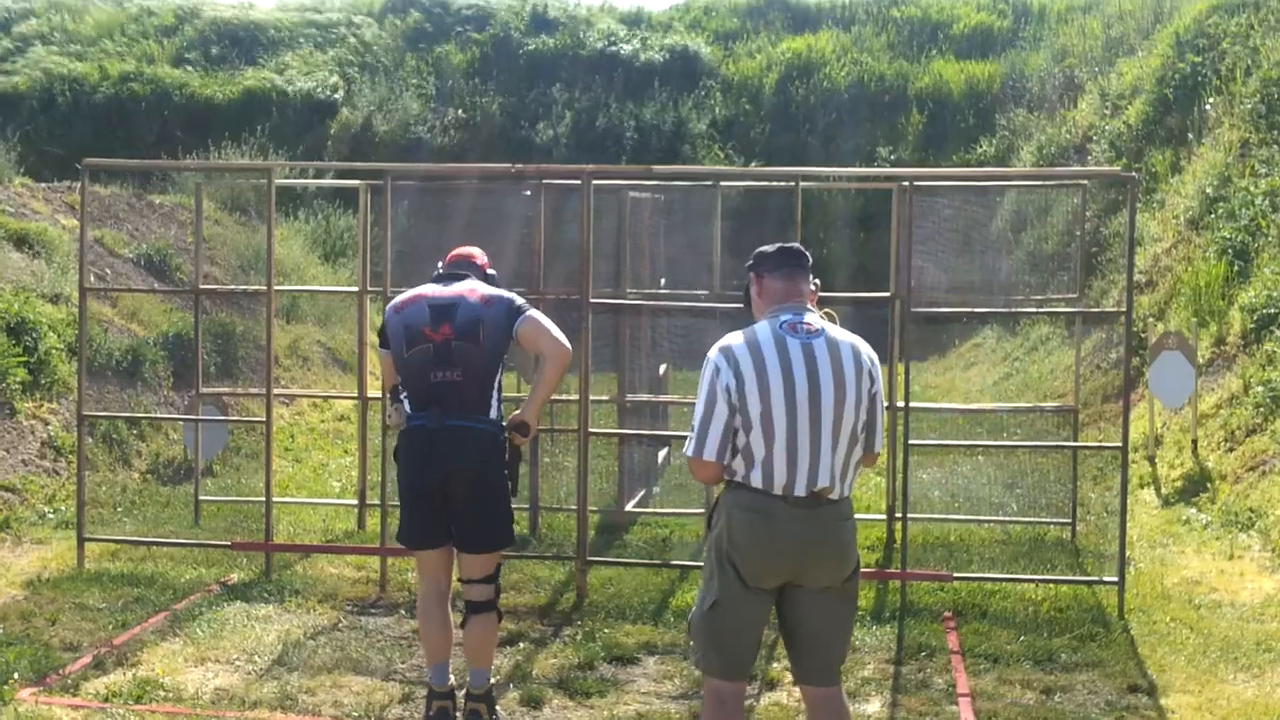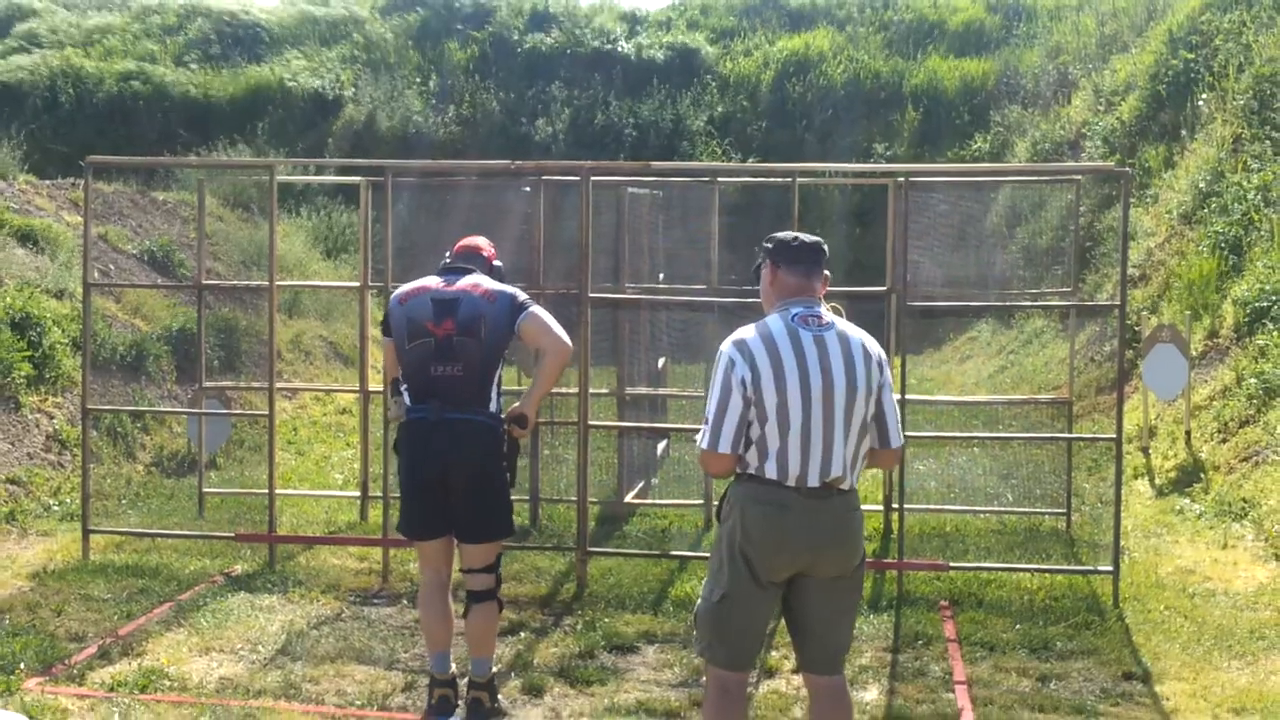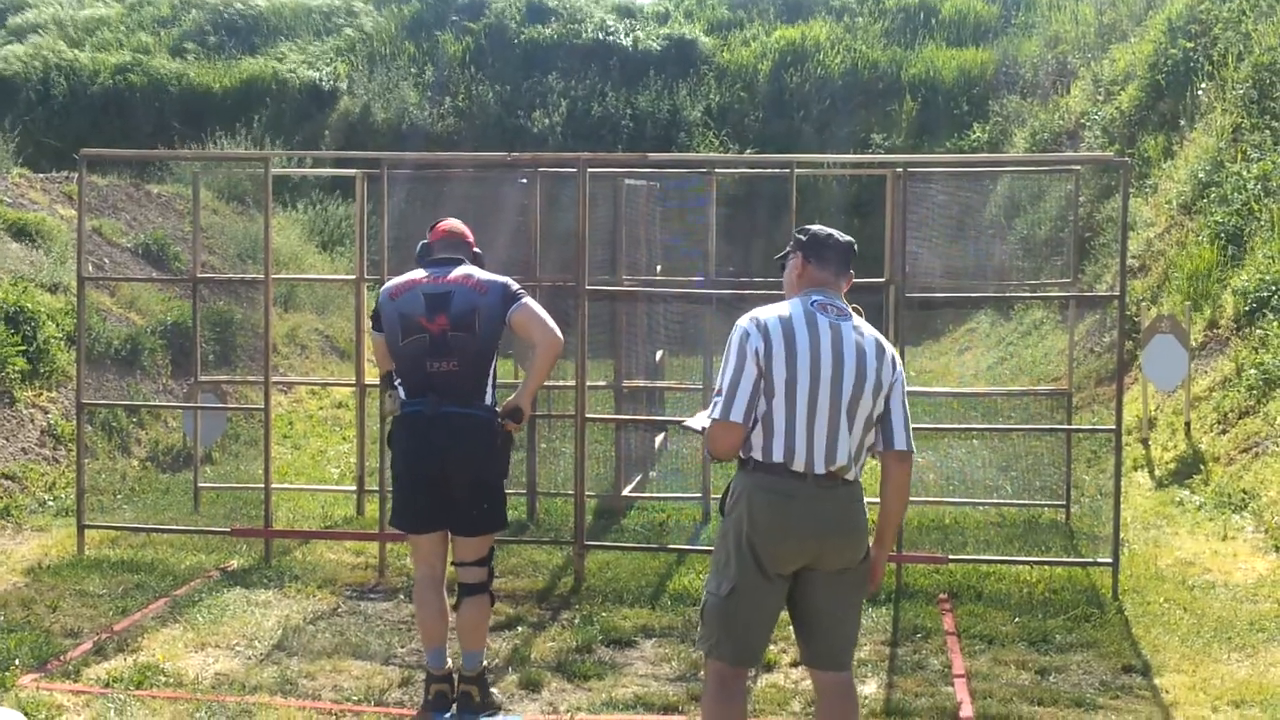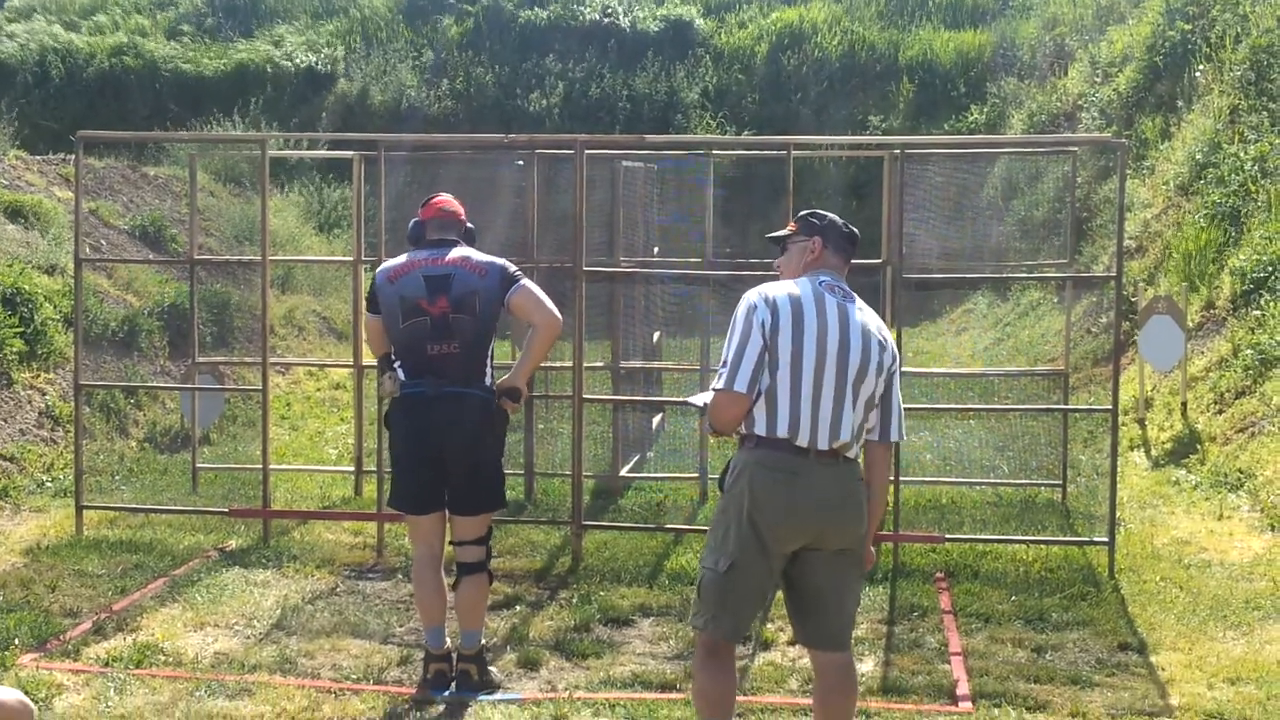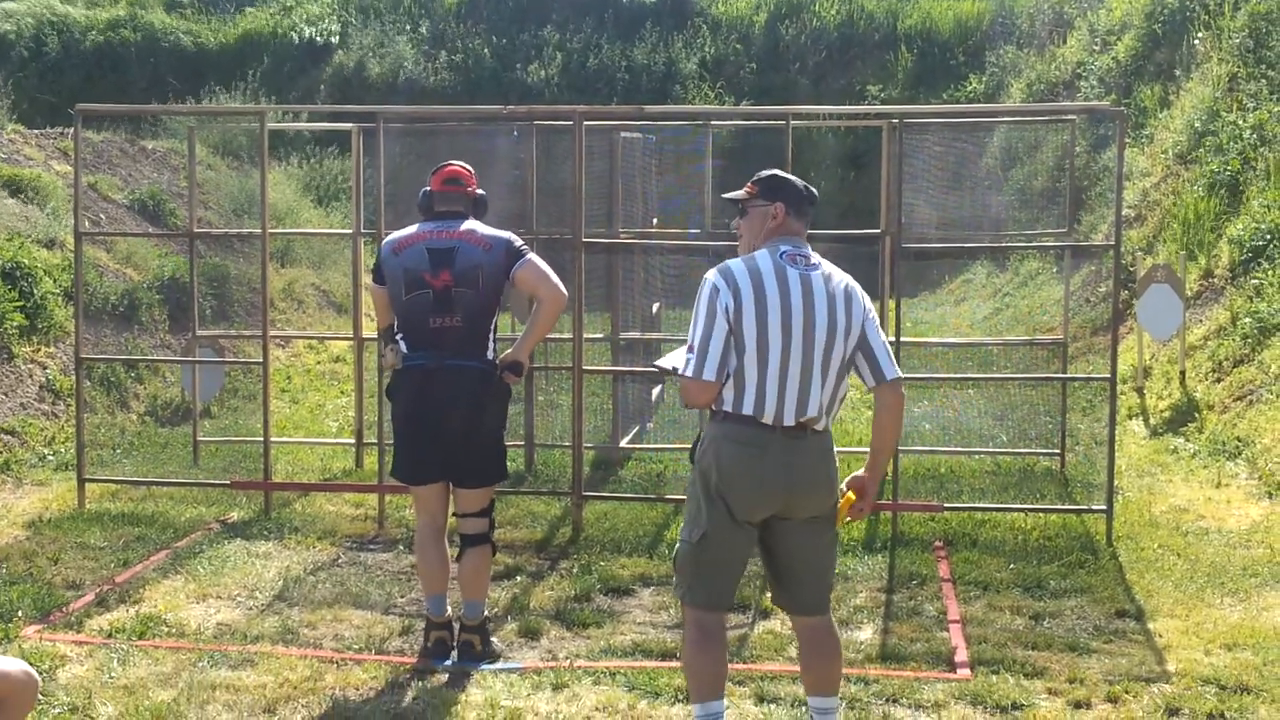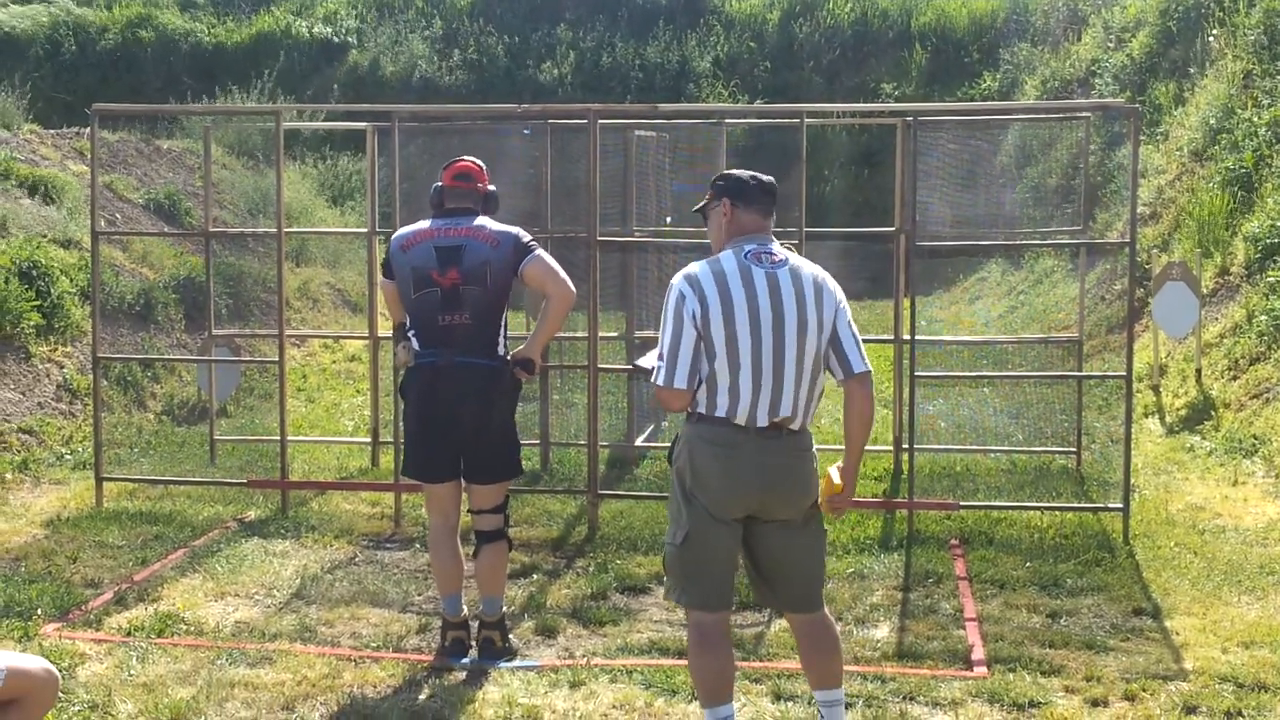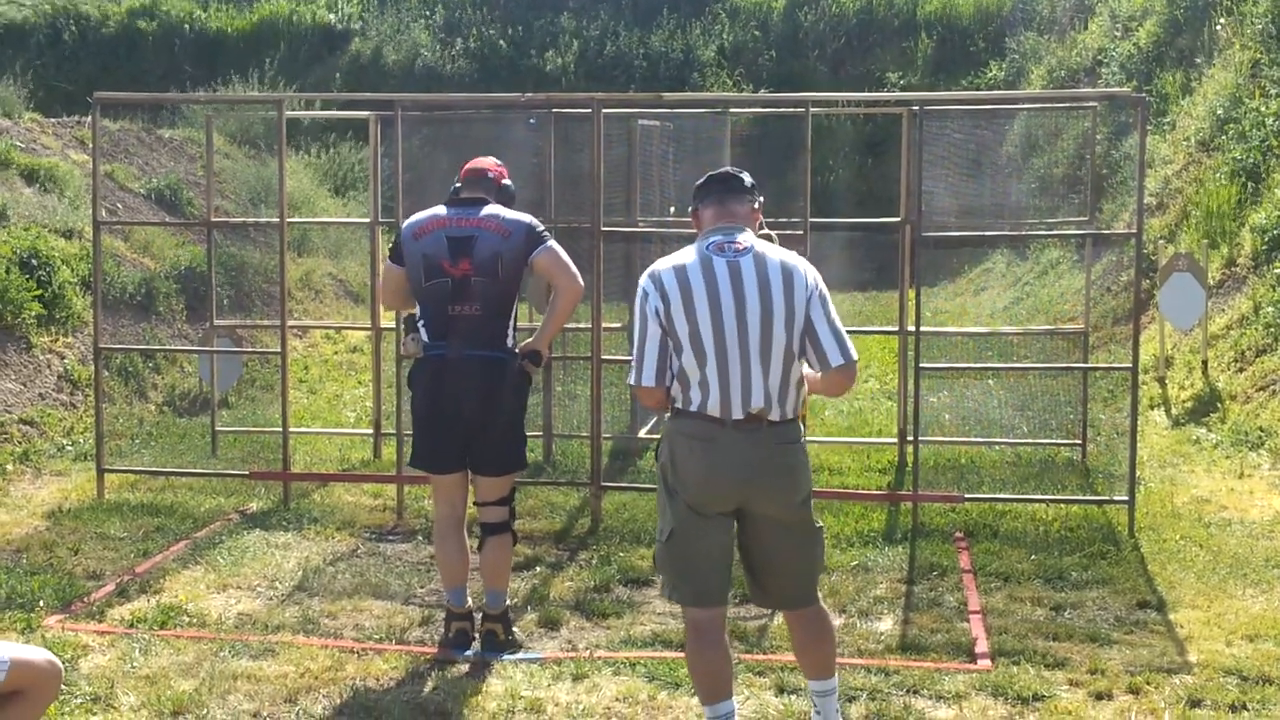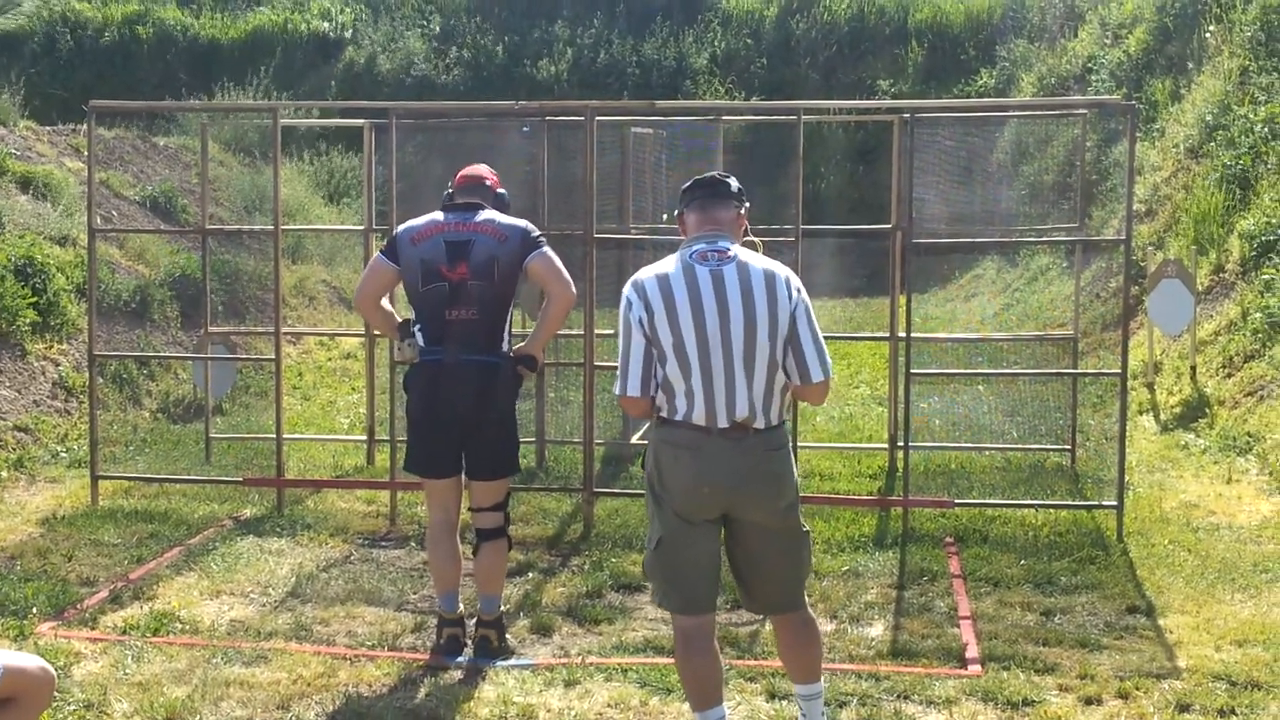
dt=0.5s
person 1, frame 1
left shoulder: (731, 353)
right shoulder: (860, 354)
left elbow: (705, 468)
right elbow: (869, 455)
left hip: (751, 524)
right hip: (828, 528)
left knee: (724, 679)
person 1, frame 2
left shoulder: (744, 347)
right shoulder: (866, 349)
left elbow: (717, 463)
right elbow: (890, 454)
left hip: (762, 516)
right hip: (837, 520)
left knee: (727, 669)
right knee: (827, 672)
person 1, frame 3
left shoulder: (759, 326)
right shoulder: (879, 350)
left elbow: (723, 440)
right elbow: (898, 463)
left wrist: (714, 441)
right wrist: (881, 548)
left hip: (766, 504)
right hip: (841, 512)
left knee: (727, 664)
right knee: (833, 668)
person 1, frame 4
left shoulder: (766, 301)
right shoulder: (877, 331)
left elbow: (728, 409)
right elbow: (881, 450)
left wrist: (715, 421)
right wrist: (866, 534)
left hip: (766, 481)
right hip: (840, 490)
left knee: (714, 634)
right knee: (831, 646)
person 1, frame 5
left shoulder: (728, 279)
right shoulder: (846, 291)
left elbow: (699, 391)
right elbow: (890, 392)
left wrist: (683, 387)
right wrist: (873, 474)
left hip: (735, 456)
right hip: (810, 460)
left knee: (703, 611)
right knee: (812, 613)
person 1, frame 6
left shoulder: (694, 282)
right shoulder: (819, 284)
left elbow: (673, 397)
right elbow: (860, 384)
left wrist: (665, 374)
right wrist: (850, 468)
left hip: (713, 458)
right hip: (789, 458)
left knee: (707, 613)
right knee: (806, 607)
person 1, frame 7
left shoulder: (661, 278)
right shoulder: (795, 271)
left elbow: (650, 394)
right elbow: (841, 374)
left hip: (697, 451)
right hip: (777, 450)
left knee: (703, 610)
right knee: (801, 598)
person 1, frame 8
left shoulder: (646, 287)
right shoulder: (779, 280)
left elbow: (635, 403)
right elbow: (815, 389)
left hip: (683, 460)
right hip: (762, 457)
left knee: (691, 617)
right knee: (788, 604)
person 2, frame 1
left shoulder: (399, 308)
right shoulder: (499, 301)
left elbow: (390, 382)
right elbow: (558, 349)
right wrist: (531, 412)
left hip: (418, 450)
right hip: (477, 449)
left knee: (432, 582)
right knee: (481, 583)
person 2, frame 2
left shoulder: (402, 298)
right shoulder: (502, 296)
left elbow: (393, 371)
right elbow: (559, 346)
right wrist: (529, 405)
left hip: (418, 441)
right hip: (476, 442)
left knee: (433, 573)
right knee: (482, 575)
person 2, frame 3
left shoulder: (391, 292)
right shoulder: (495, 287)
left elbow: (384, 365)
right elbow: (550, 338)
right wrist: (523, 398)
left hip: (414, 436)
right hip: (473, 435)
left knee: (427, 569)
right knee: (474, 567)
person 2, frame 4
left shoulder: (387, 275)
right shoulder: (491, 268)
left elbow: (378, 347)
right elbow: (549, 320)
right wrist: (518, 378)
left hip: (412, 417)
right hip: (472, 416)
left knee: (426, 549)
right knee: (473, 547)
left ankle: (436, 660)
right ankle: (471, 661)
person 2, frame 5
left shoulder: (393, 246)
right shoulder: (498, 243)
left elbow: (383, 317)
right elbow: (554, 294)
right wrist: (520, 353)
left hip: (415, 390)
right hip: (474, 389)
left knee: (428, 519)
right knee: (475, 519)
left ankle: (437, 629)
right ankle: (473, 632)
person 2, frame 6
left shoulder: (402, 242)
right shoulder: (507, 239)
left elbow: (396, 312)
right elbow: (562, 291)
right wrist: (532, 351)
left hip: (426, 387)
right hip: (486, 385)
left knee: (442, 516)
right knee: (490, 516)
left ankle: (454, 627)
right ankle: (491, 628)
person 2, frame 7
left shoulder: (414, 228)
right shoulder: (519, 226)
left elbow: (391, 298)
right elbow: (571, 284)
right wrist: (540, 343)
left hip: (435, 377)
right hip: (495, 377)
left knee: (447, 508)
right knee: (496, 508)
left ankle: (457, 619)
right ankle: (495, 621)
person 2, frame 8
left shoulder: (410, 233)
right shoulder: (515, 231)
left elbow: (365, 298)
right elbow: (563, 291)
right wrist: (532, 349)
left hip: (430, 382)
right hip: (489, 381)
left knee: (441, 514)
right knee: (491, 514)
left ankle: (449, 625)
right ankle: (488, 627)
